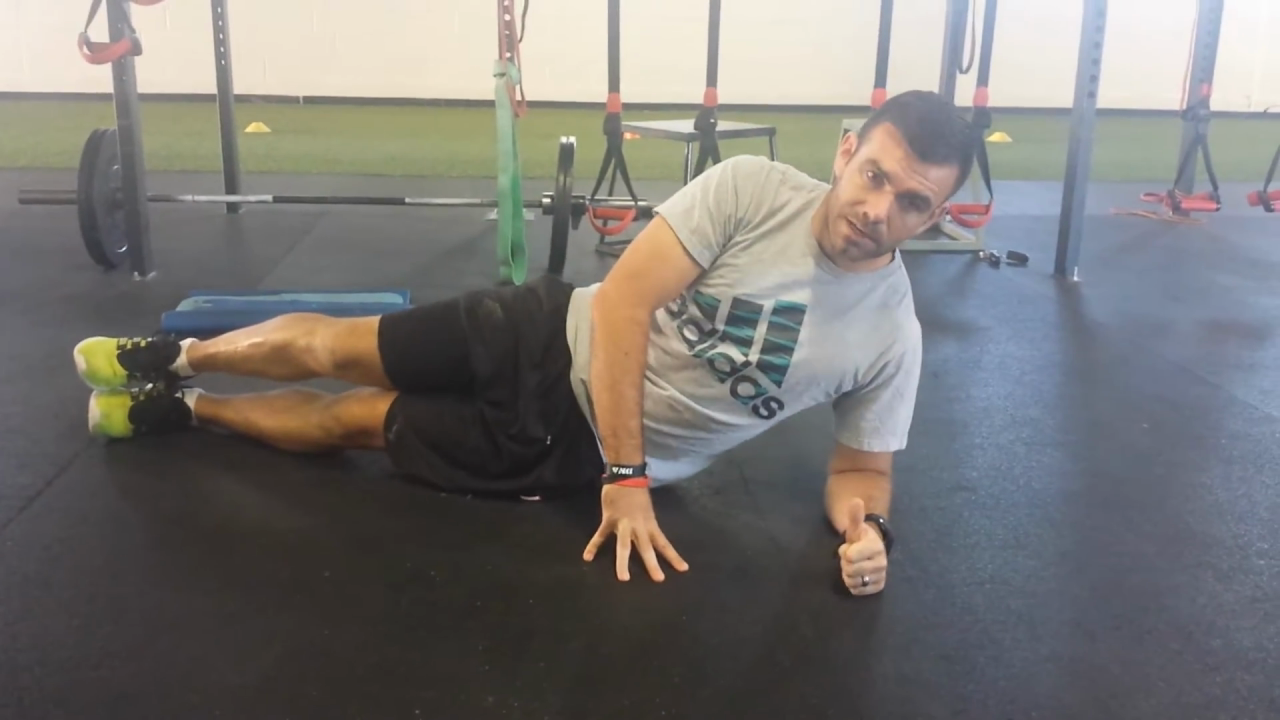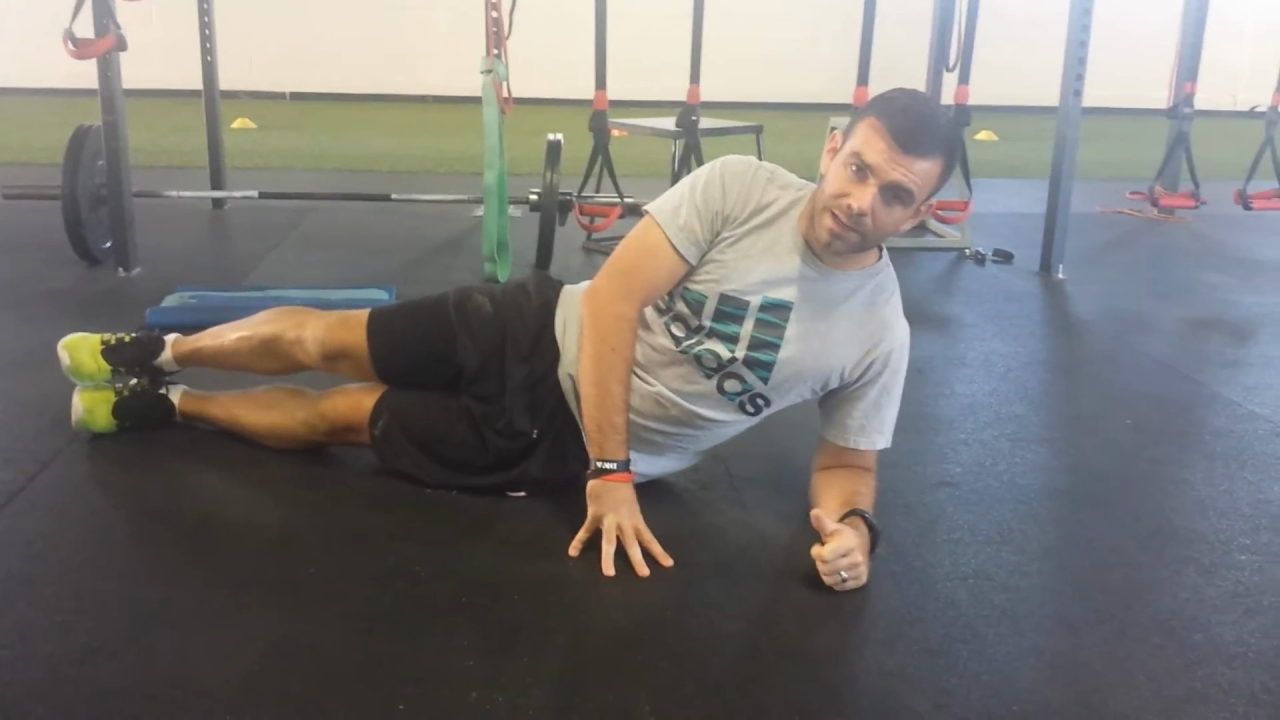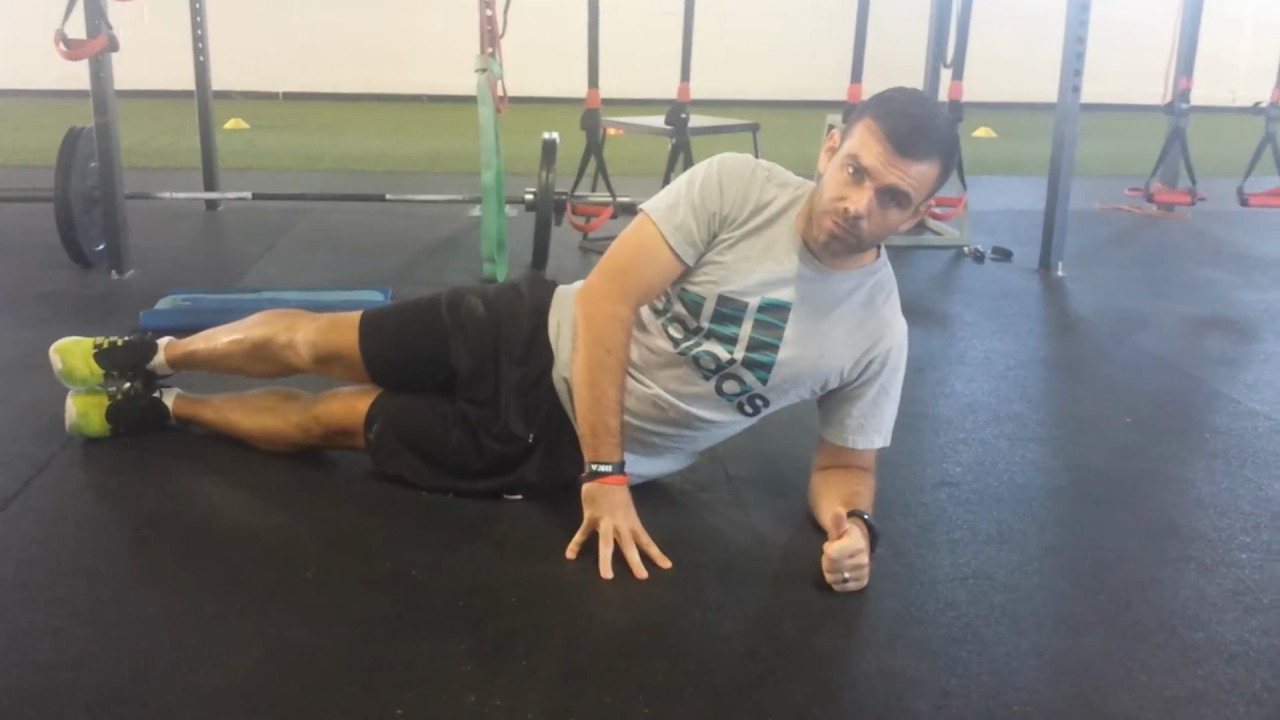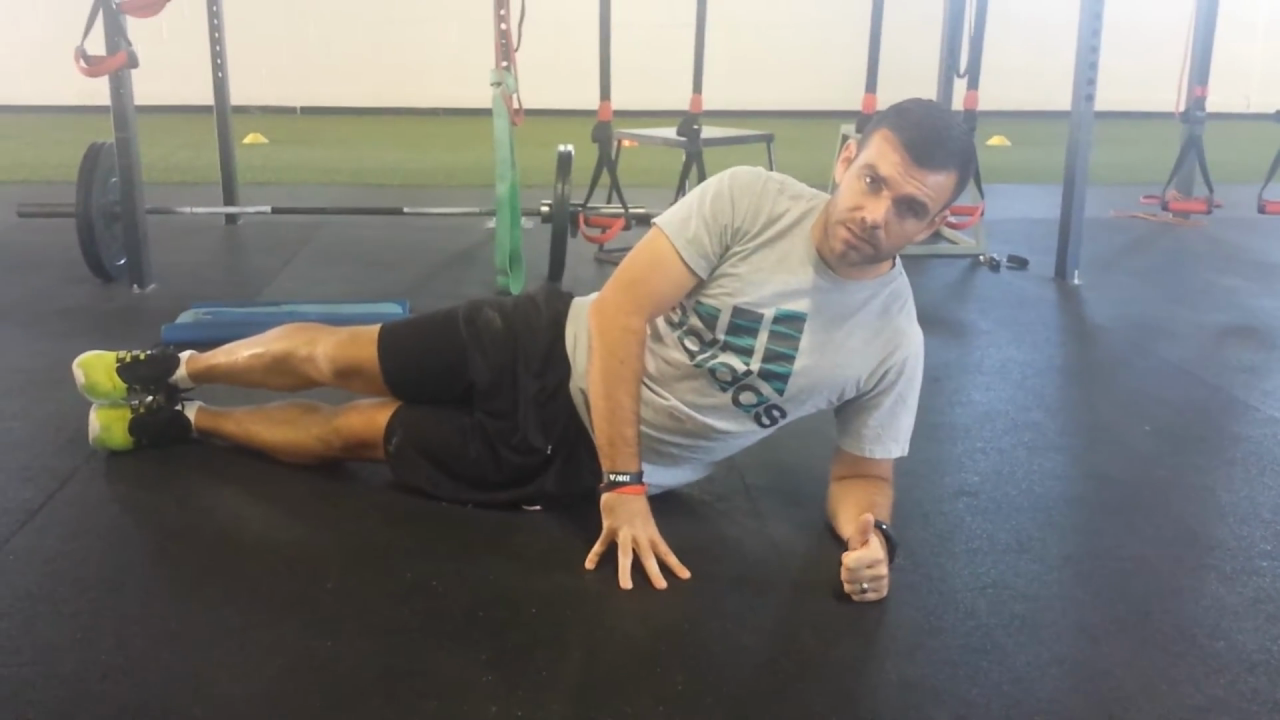
dt=0.4s
person 1, frame 1
left shoulder: (892, 339)
right shoulder: (751, 187)
left elbow: (861, 465)
right elbow: (623, 304)
left wrist: (867, 529)
right wrist: (629, 478)
left hip: (569, 447)
right hip: (552, 336)
left knee: (353, 418)
right knee: (330, 348)
left ankle: (182, 410)
right ankle: (173, 360)
person 1, frame 2
left shoulder: (878, 336)
right shoulder: (739, 186)
left elbow: (845, 462)
right elbow: (613, 299)
left wrist: (851, 524)
right wrist: (612, 472)
left hip: (552, 442)
right hip: (540, 335)
left knee: (341, 414)
right knee: (320, 339)
left ankle: (167, 406)
right ankle: (157, 354)
person 1, frame 3
left shoulder: (878, 335)
right shoulder: (736, 184)
left elbow: (845, 462)
right elbow: (607, 300)
left wrist: (852, 526)
right wrist: (608, 475)
left hip: (549, 444)
right hip: (533, 334)
left knee: (333, 417)
right knee: (311, 344)
left ankle: (159, 409)
right ankle: (151, 357)
person 1, frame 4
left shoulder: (893, 345)
right shoulder: (749, 197)
left elbow: (862, 472)
right elbow: (619, 313)
left wrist: (871, 535)
right wrist: (627, 487)
left hip: (564, 455)
right hip: (551, 346)
left knee: (354, 430)
right knee: (330, 356)
left ankle: (182, 421)
right ankle: (173, 370)
